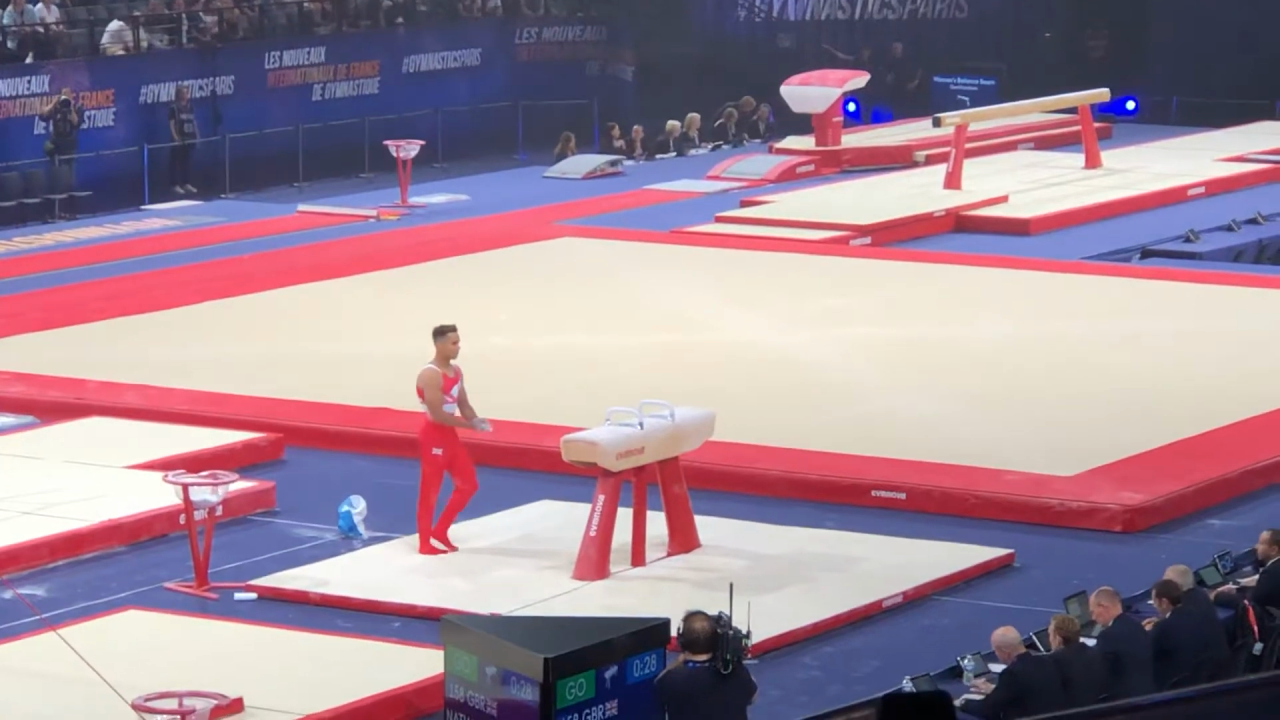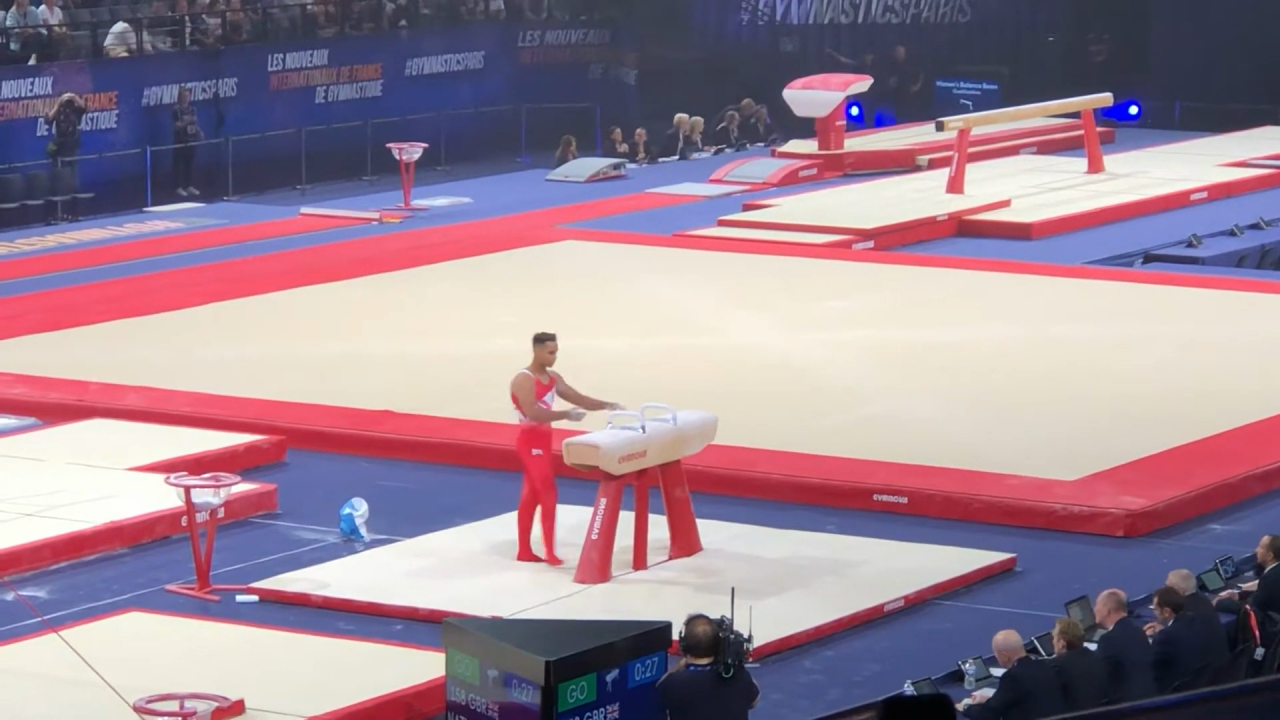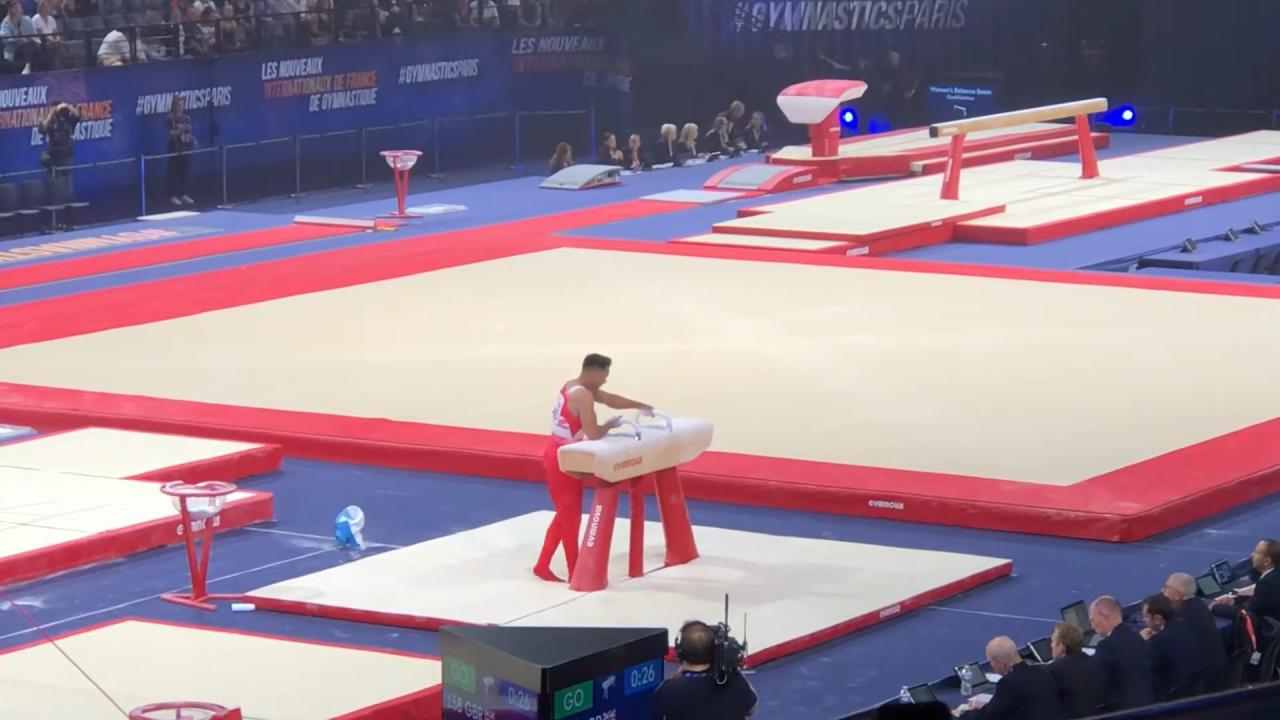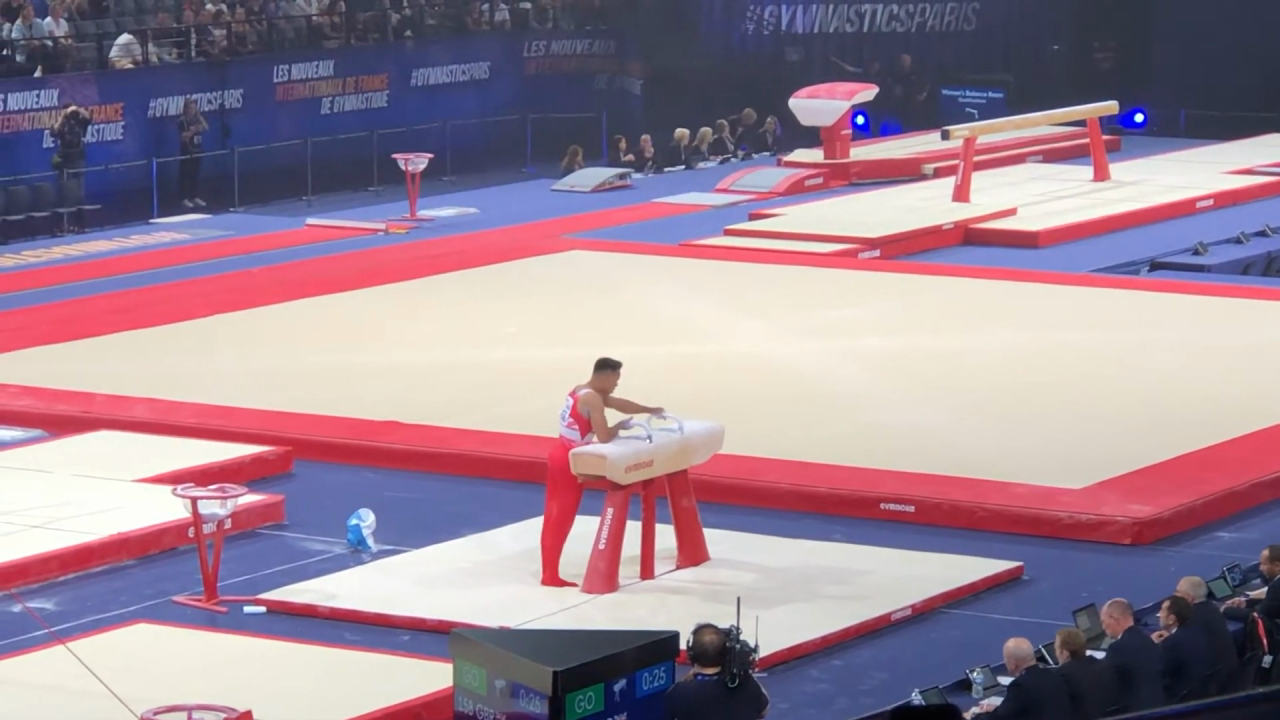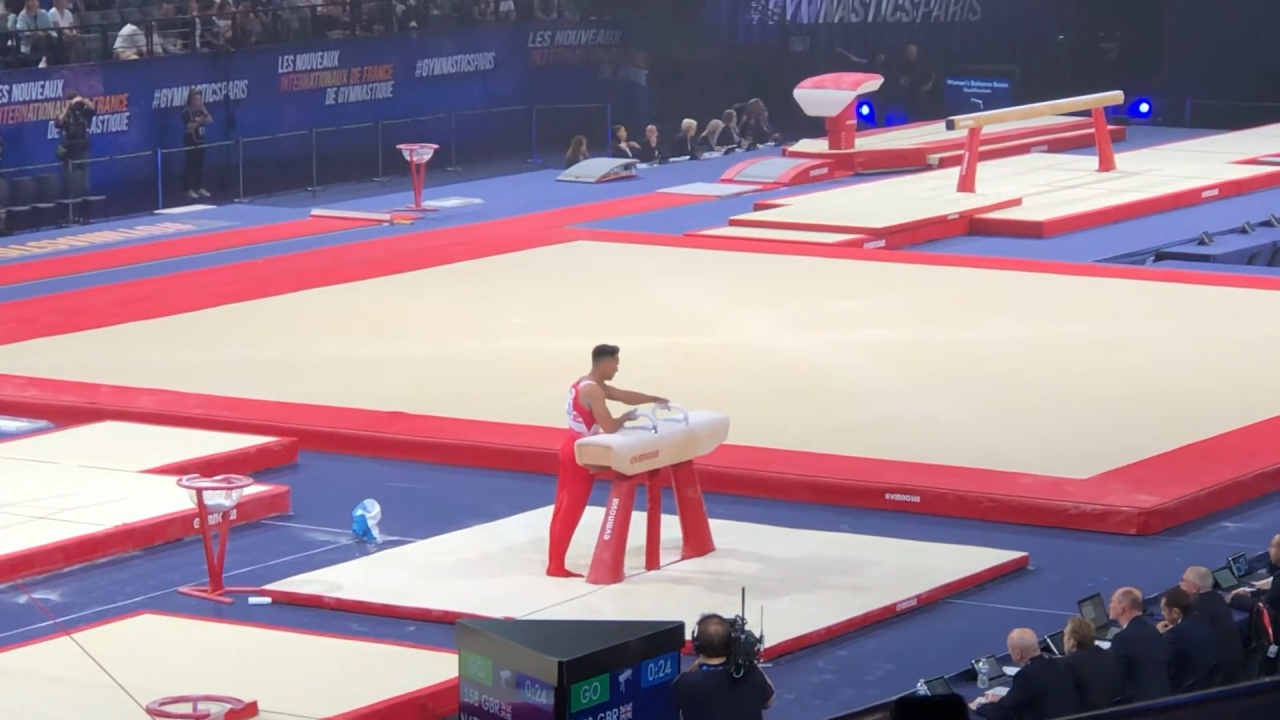
dt=1s
person 1, frame 1
left shoulder: (456, 371)
right shoulder: (430, 375)
left elbow: (463, 404)
right elbow: (437, 415)
left wrist: (478, 421)
right wrist: (472, 425)
left hip: (451, 436)
right hip: (434, 437)
left knee: (469, 484)
right knee: (430, 490)
left ankle: (440, 530)
right ankle: (425, 542)
person 1, frame 2
left shoulder: (553, 378)
right shoulder: (523, 380)
left elbow: (577, 398)
right elbow: (531, 413)
left wrist: (607, 405)
right wrist: (565, 415)
left hip: (544, 441)
right hip: (530, 442)
left knee: (531, 497)
right knee: (548, 495)
left ankle: (524, 551)
right ankle: (550, 552)
person 1, frame 3
left shoulder: (571, 386)
right shoulder: (583, 396)
left elbow: (609, 399)
right elbow: (593, 434)
left wrist: (640, 406)
right wrist: (610, 425)
left hip: (553, 454)
left knee: (565, 513)
right knee: (571, 516)
left ankle: (542, 565)
right ankle: (575, 572)
person 1, frame 4
left shoulder: (581, 390)
right shoulder: (593, 399)
left elbow: (619, 404)
right elbow: (604, 437)
left wrist: (650, 410)
right wrist: (620, 426)
left hip: (558, 456)
right hip: (569, 462)
left knee: (553, 517)
right knee: (562, 520)
left ankle: (548, 572)
right ankle: (551, 575)
person 1, frame 5
left shoulder: (586, 383)
right shoulder: (594, 390)
left elbow: (624, 395)
right elbow: (609, 427)
left wrist: (655, 400)
right wrist: (627, 417)
left hip: (571, 449)
left knee: (563, 508)
right knee: (571, 511)
left ankle: (555, 563)
right ankle: (556, 566)
